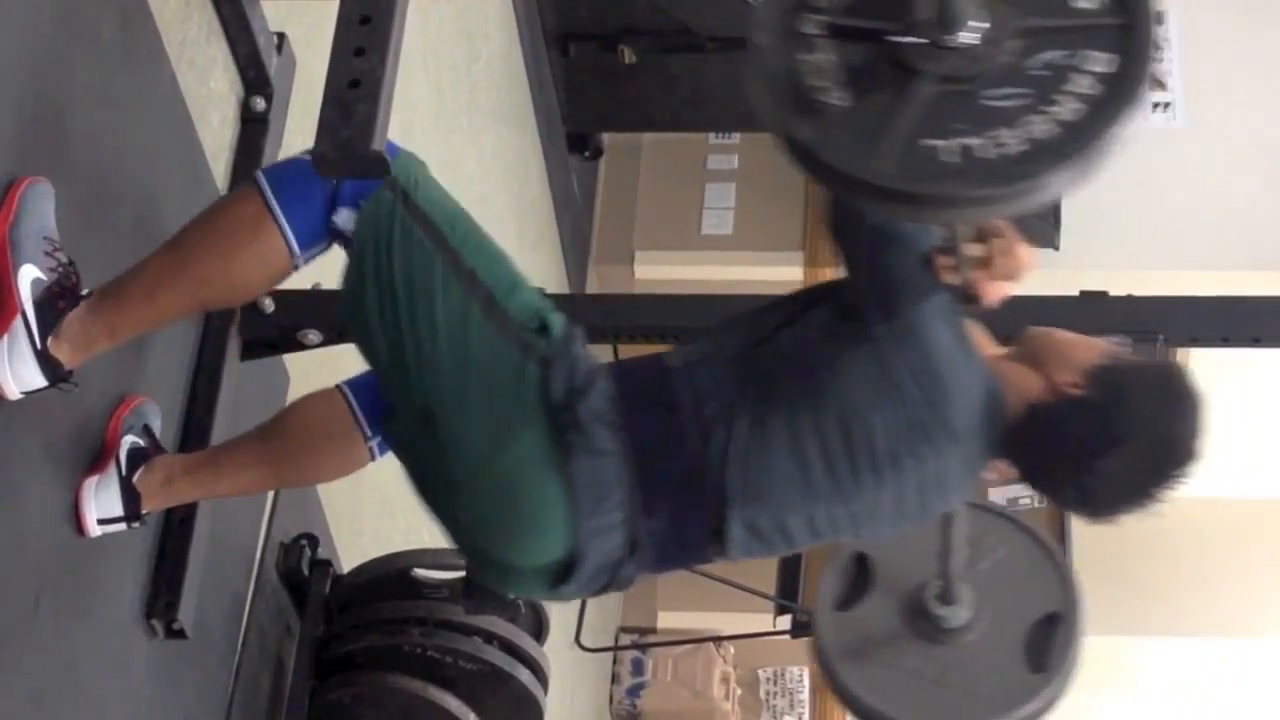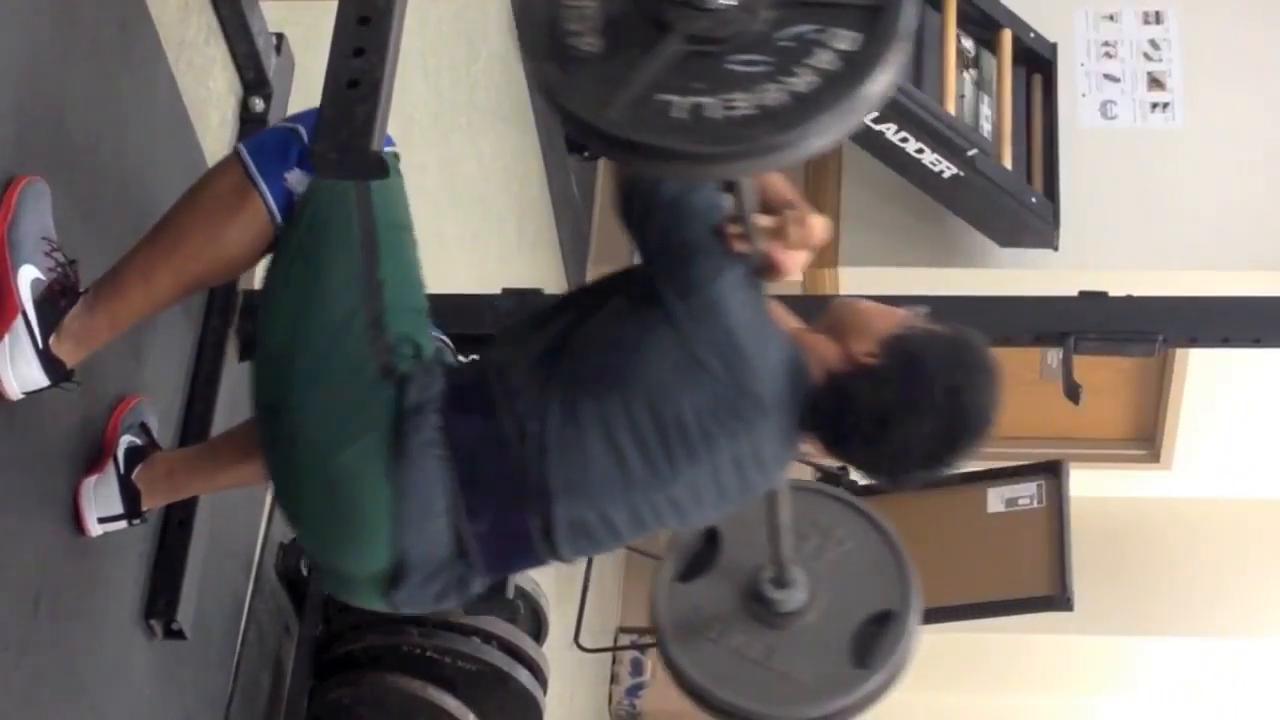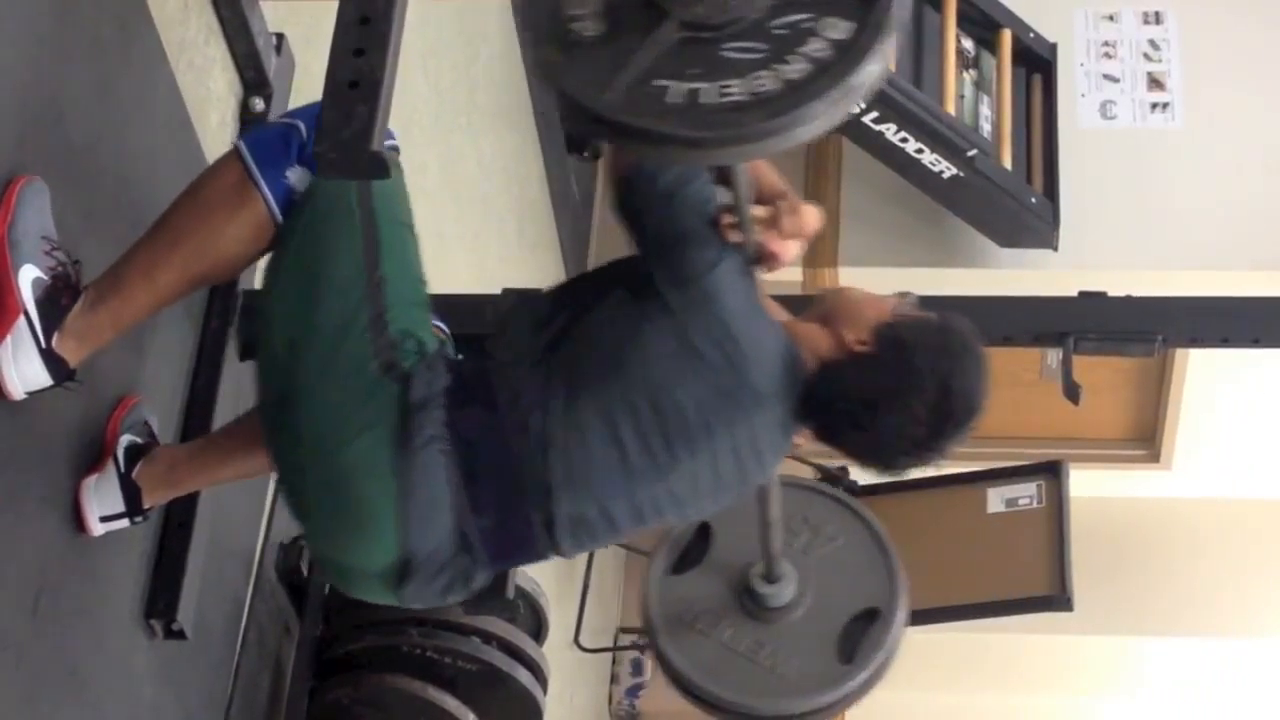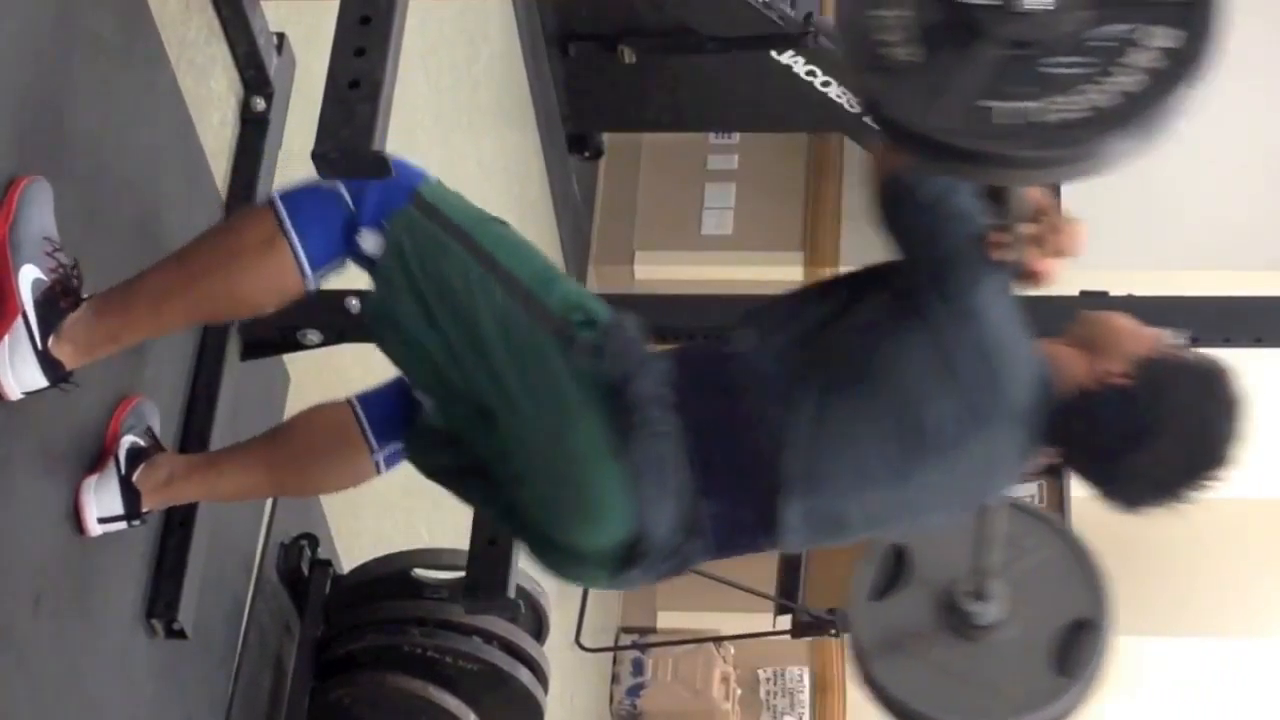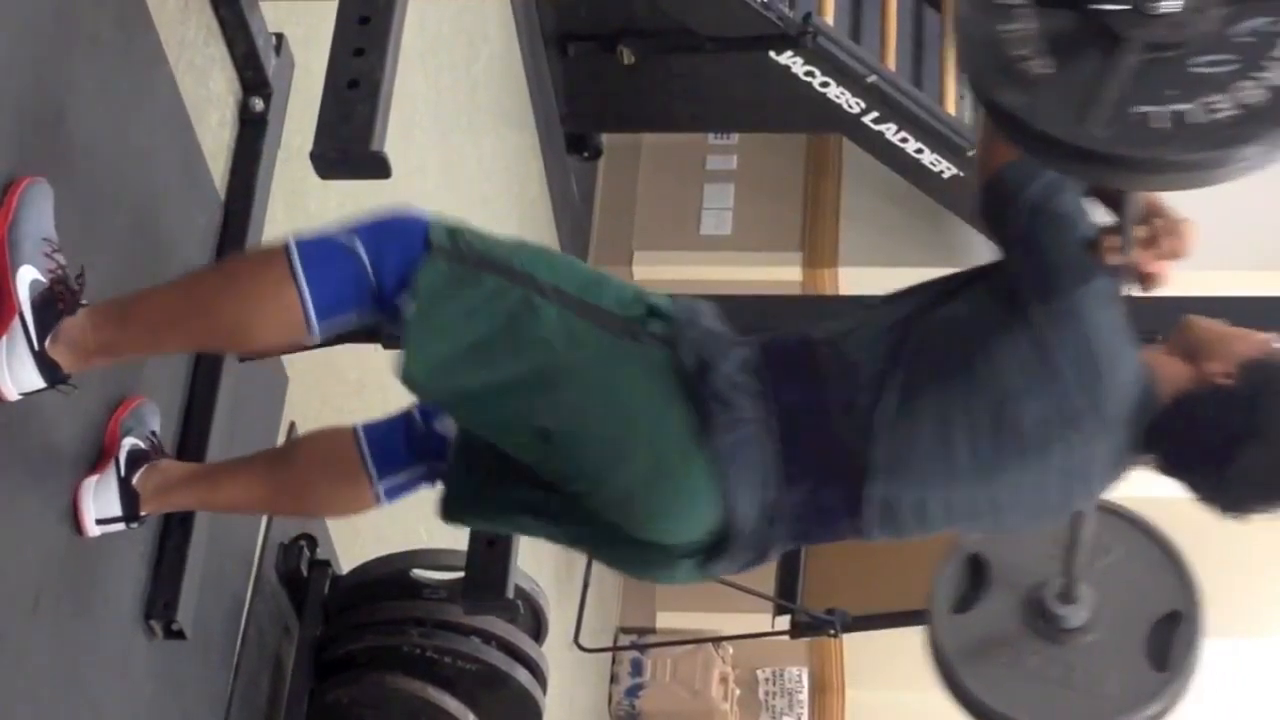
dt=0.4s
person 1, frame 1
left shoulder: (926, 358)
right shoulder: (950, 470)
left elbow: (862, 197)
left wrist: (956, 280)
right wrist: (964, 277)
left hip: (545, 472)
right hip: (566, 542)
left knee: (360, 173)
right knee: (394, 389)
right ankle: (154, 481)
person 1, frame 2
left shoulder: (724, 330)
right shoulder: (765, 454)
left elbow: (651, 173)
right wrist: (771, 252)
left hip: (364, 486)
right hip: (412, 559)
left knee: (319, 147)
right knee: (424, 362)
right ankle: (149, 480)
person 1, frame 3
left shoulder: (724, 316)
right shoulder: (762, 440)
left elbow: (644, 162)
right wrist: (769, 219)
left hip: (379, 478)
right hip: (415, 547)
left knee: (325, 141)
right knee: (401, 359)
right ankle: (146, 479)
person 1, frame 4
left shoulder: (982, 331)
right shoulder: (996, 449)
left elbow: (899, 170)
right wrist: (1015, 242)
left hip: (619, 431)
right hip: (624, 522)
left knee: (377, 203)
right knee: (416, 406)
right ankle: (153, 480)
person 1, frame 5
left shoulder: (1066, 336)
right shoulder: (1074, 467)
left elbow: (1010, 167)
left hip: (689, 418)
right hip: (694, 522)
left knee: (389, 256)
right knee: (423, 445)
right ankle: (155, 485)
